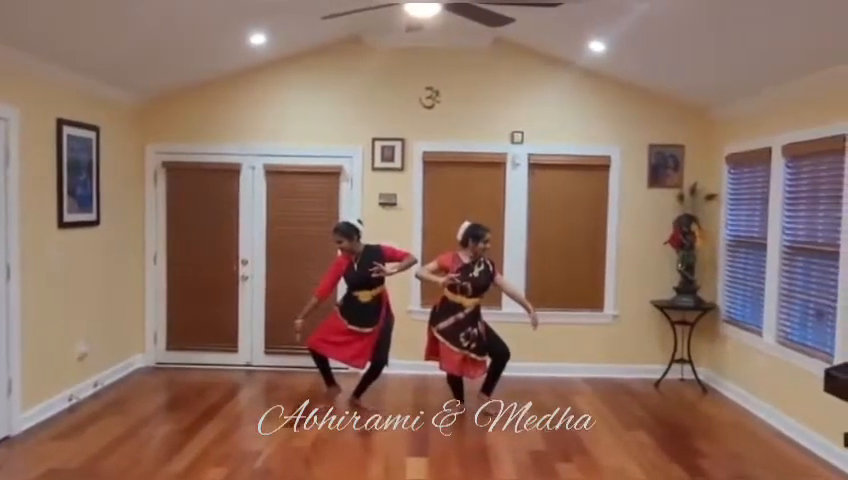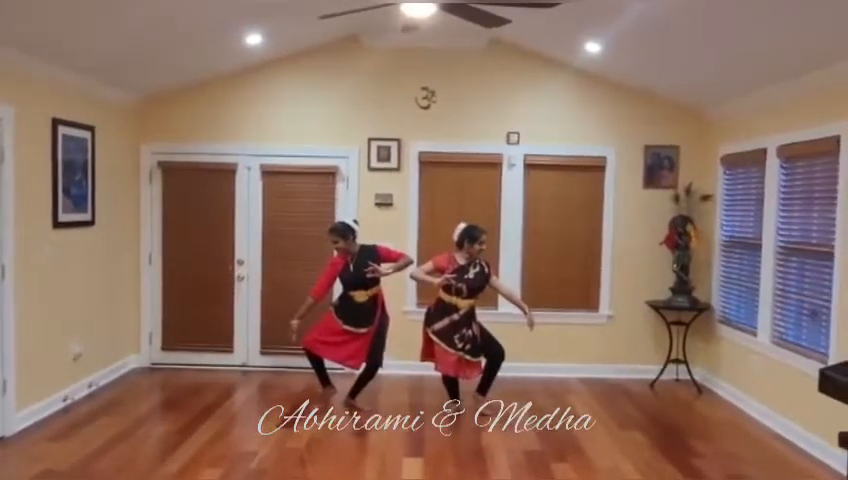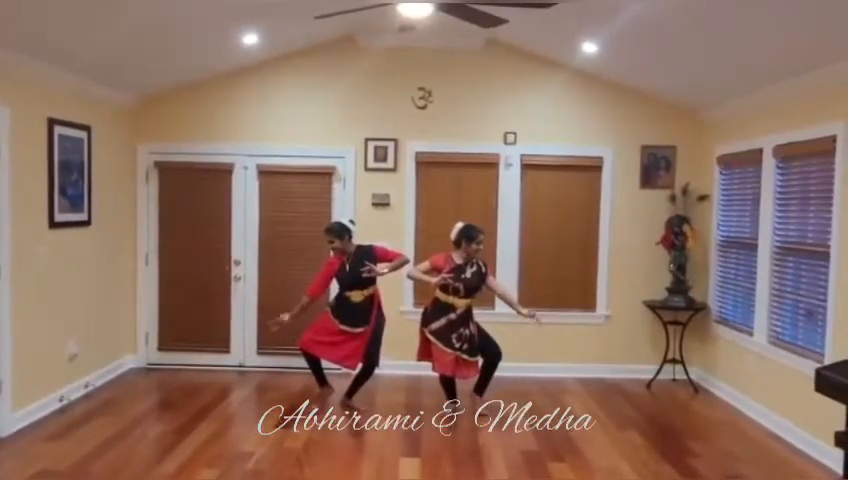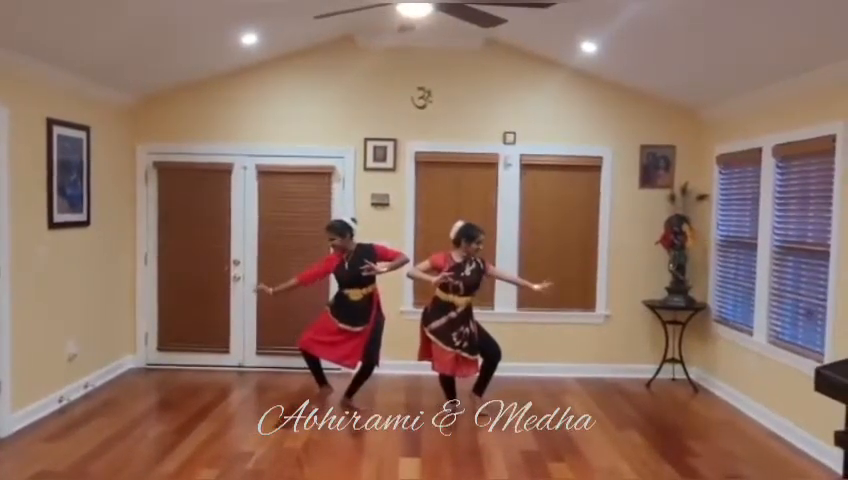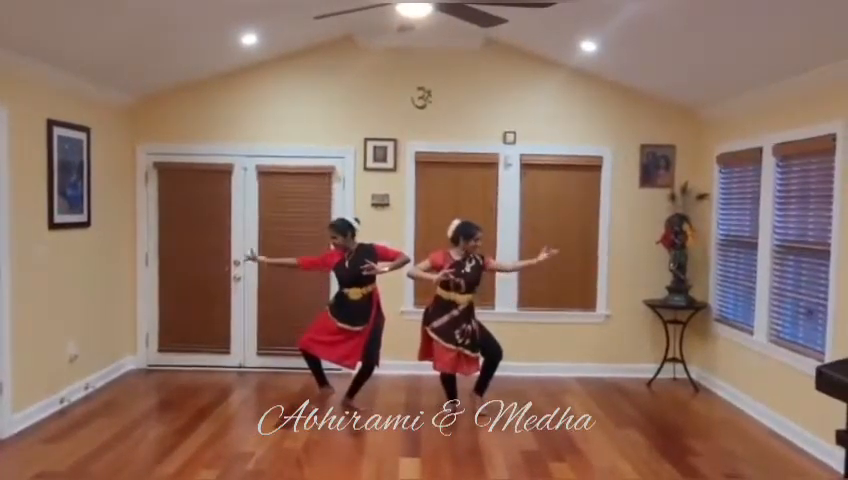
dt=0.4s
person 1, frame 1
left shoulder: (486, 265)
right shoulder: (451, 259)
left elbow: (507, 288)
right elbow: (420, 272)
left wrist: (529, 308)
right wrist: (440, 280)
left hip: (472, 320)
right hip: (448, 319)
left knee: (502, 353)
right knee: (453, 363)
left ankle: (485, 394)
right ankle: (459, 403)
person 1, frame 2
left shoulder: (482, 267)
right shoulder: (446, 261)
left elbow: (503, 289)
right elbow: (415, 273)
left wrist: (525, 310)
right wrist: (436, 281)
left hip: (466, 321)
right hip: (443, 320)
left knee: (497, 353)
right knee: (449, 365)
left ankle: (480, 394)
right ankle: (455, 404)
person 1, frame 3
left shoulder: (479, 267)
right shoulder: (443, 260)
left elbow: (498, 289)
right elbow: (411, 272)
left wrist: (521, 310)
right wrist: (432, 280)
left hip: (464, 320)
right hip: (440, 319)
left knee: (493, 353)
right knee: (446, 364)
left ankle: (477, 394)
right ankle: (452, 403)
person 1, frame 4
left shoulder: (478, 264)
right shoulder: (443, 259)
left elbow: (505, 276)
right elbow: (412, 272)
left wrist: (532, 286)
right wrist: (433, 279)
left hip: (464, 319)
right hip: (441, 319)
left knee: (493, 353)
right knee: (446, 363)
left ankle: (477, 394)
right ankle: (452, 404)
person 1, frame 5
left shoulder: (478, 261)
right shoulder: (441, 257)
left elbow: (507, 267)
right elbow: (412, 272)
left wrist: (536, 261)
right wrist: (434, 277)
left hip: (466, 317)
right hip: (442, 317)
left knee: (495, 353)
right knee: (447, 362)
left ankle: (478, 394)
right ankle: (453, 403)
person 2, frame 1
left shoulder: (378, 252)
right shoulder: (341, 262)
left elbow: (412, 258)
right elbow: (322, 291)
left wrist: (392, 270)
right wrist: (301, 318)
left hip: (377, 314)
right hip: (349, 312)
left knee: (379, 361)
right knee: (315, 343)
left ankle: (356, 397)
right ankle: (331, 386)
person 2, frame 2
left shoulder: (374, 252)
right shoulder: (337, 262)
left elbow: (407, 259)
right elbow: (318, 291)
left wrist: (387, 271)
right wrist: (297, 318)
left hip: (372, 314)
right hip: (344, 312)
left knee: (374, 362)
right knee: (310, 343)
left ankle: (351, 397)
right ankle: (327, 386)
person 2, frame 3
left shoulder: (370, 252)
right shoulder: (333, 263)
left elbow: (403, 259)
right elbow: (314, 291)
left wrist: (384, 270)
right wrist: (290, 314)
left hip: (368, 314)
right hip: (341, 312)
left knee: (370, 361)
right knee: (307, 344)
left ankle: (348, 397)
right ankle: (324, 386)
person 2, frame 4
left shoulder: (370, 251)
right shoulder: (333, 260)
left elbow: (403, 258)
right elbow: (304, 277)
left wrist: (383, 269)
right wrist: (274, 290)
left hip: (367, 313)
right hip: (340, 311)
left knee: (369, 361)
right knee: (307, 343)
left ankle: (347, 398)
right ankle: (323, 385)
person 2, frame 5
left shoulder: (371, 251)
right shoulder: (333, 257)
left elbow: (404, 258)
right elbow: (300, 262)
left wrist: (384, 269)
right wrist: (267, 261)
left hip: (367, 313)
right hip: (340, 310)
left knee: (369, 361)
right knee: (307, 344)
left ankle: (348, 398)
right ankle: (324, 386)
